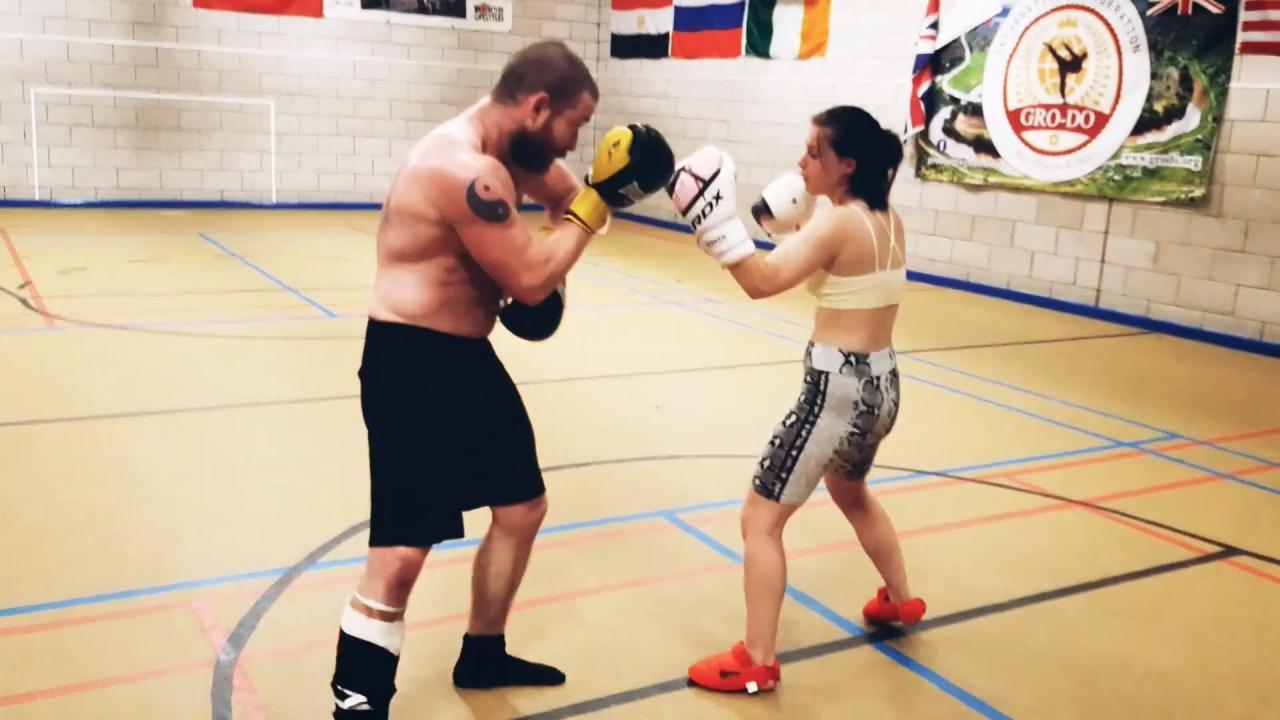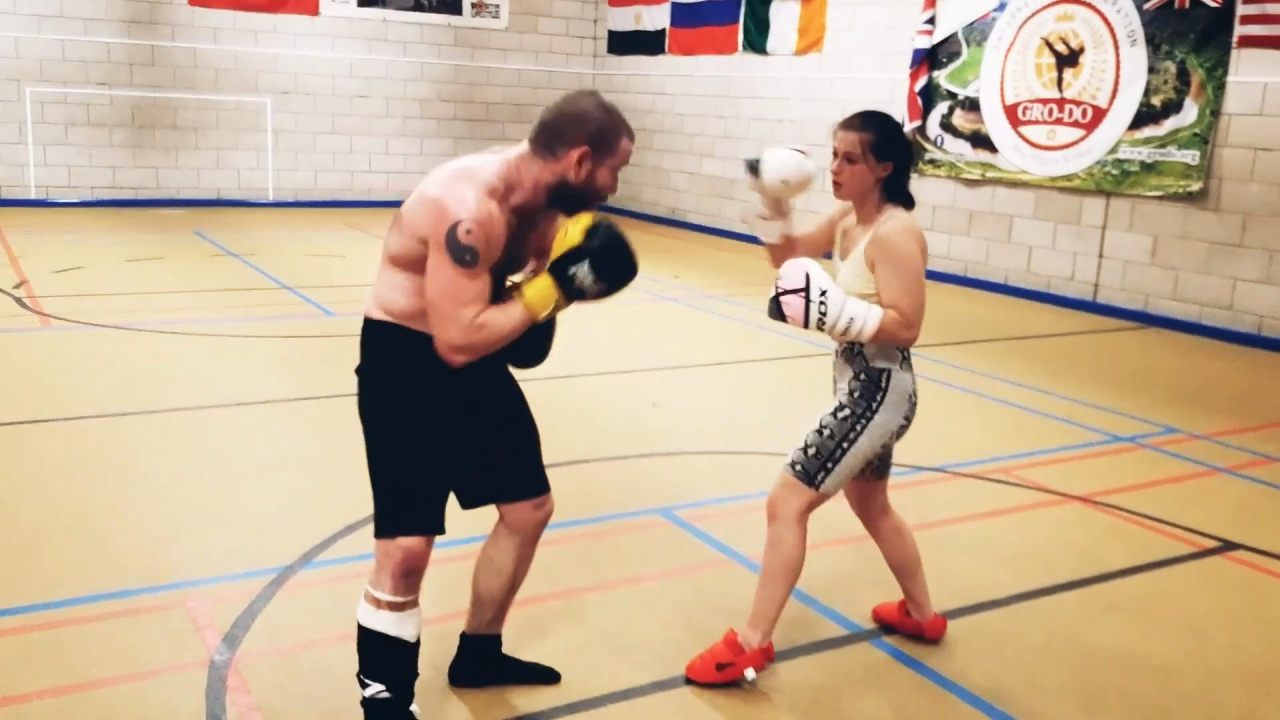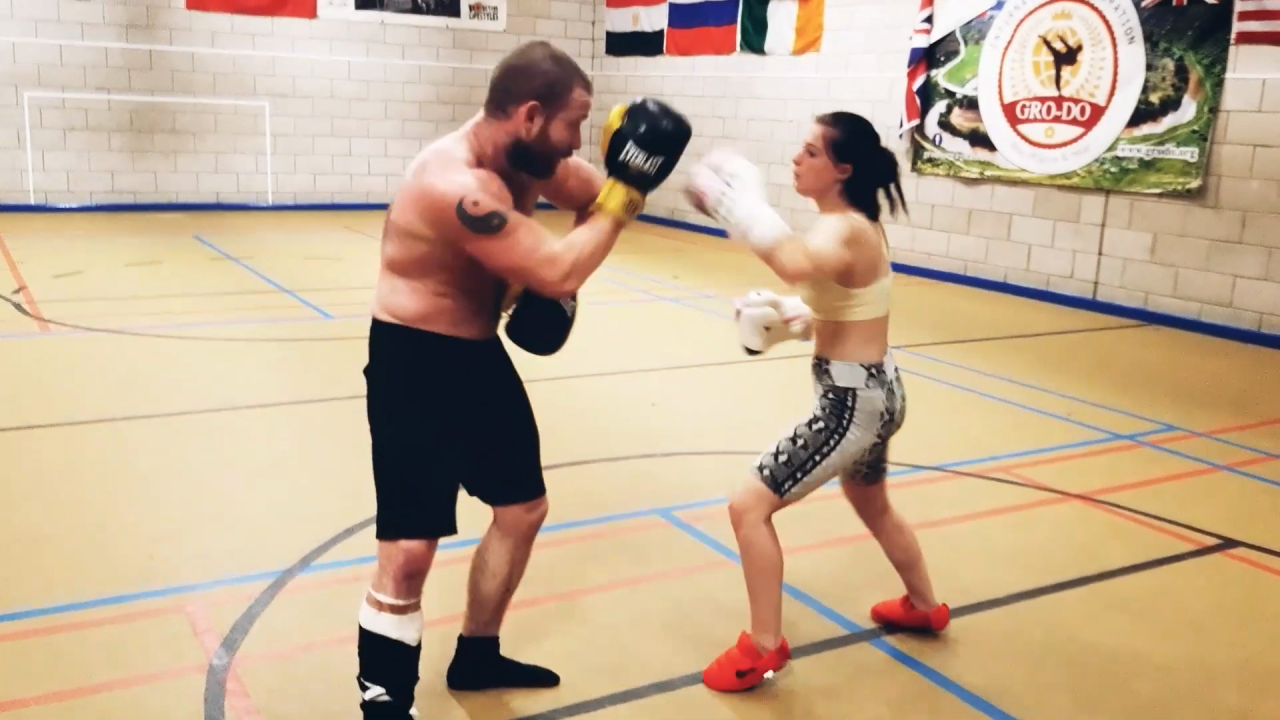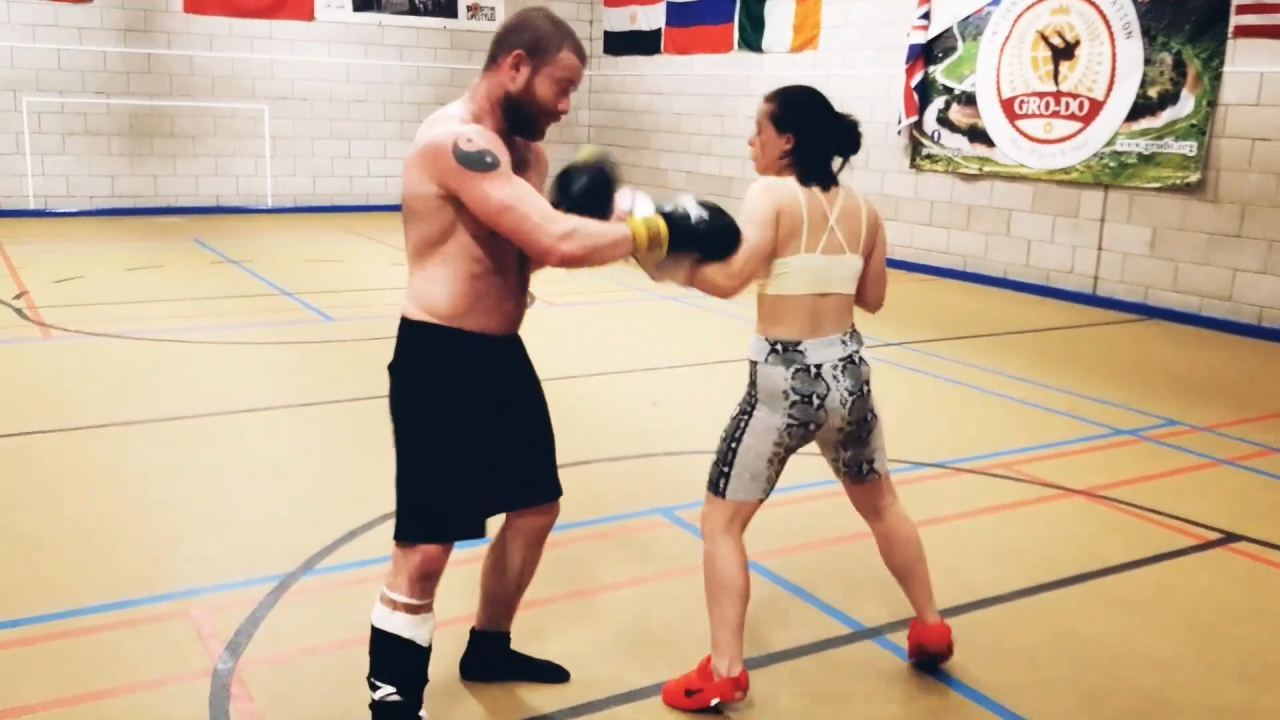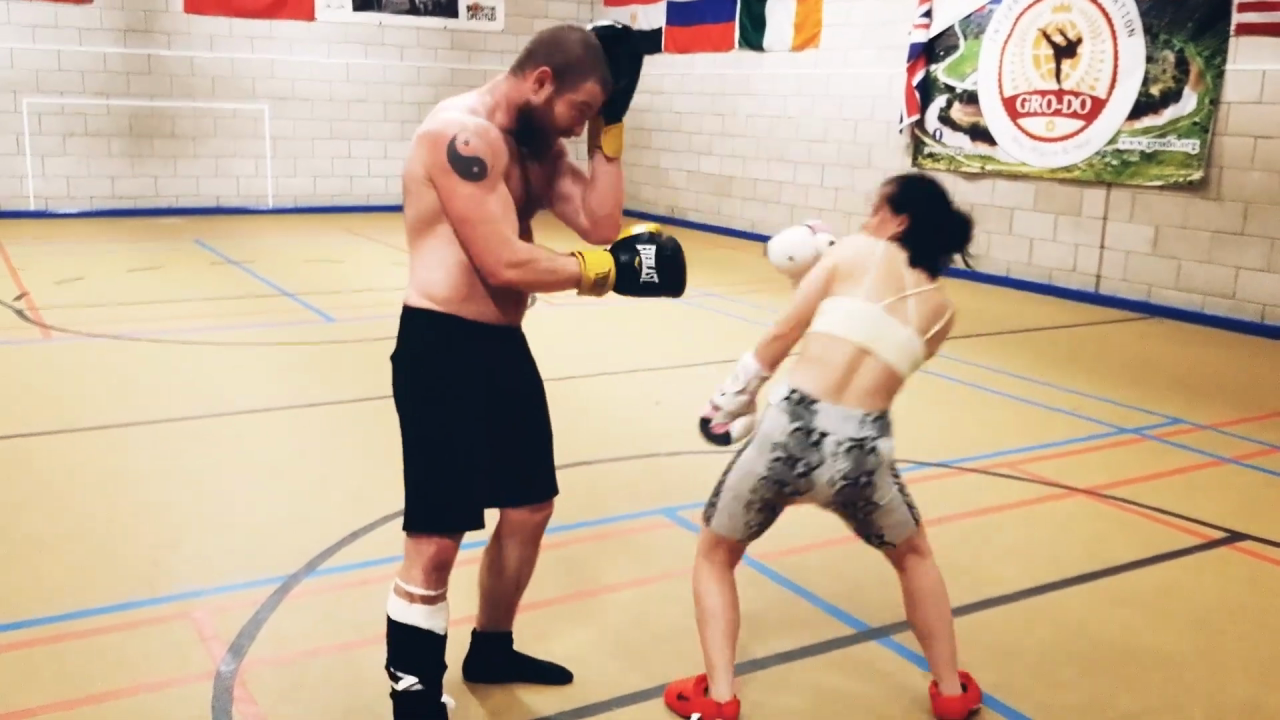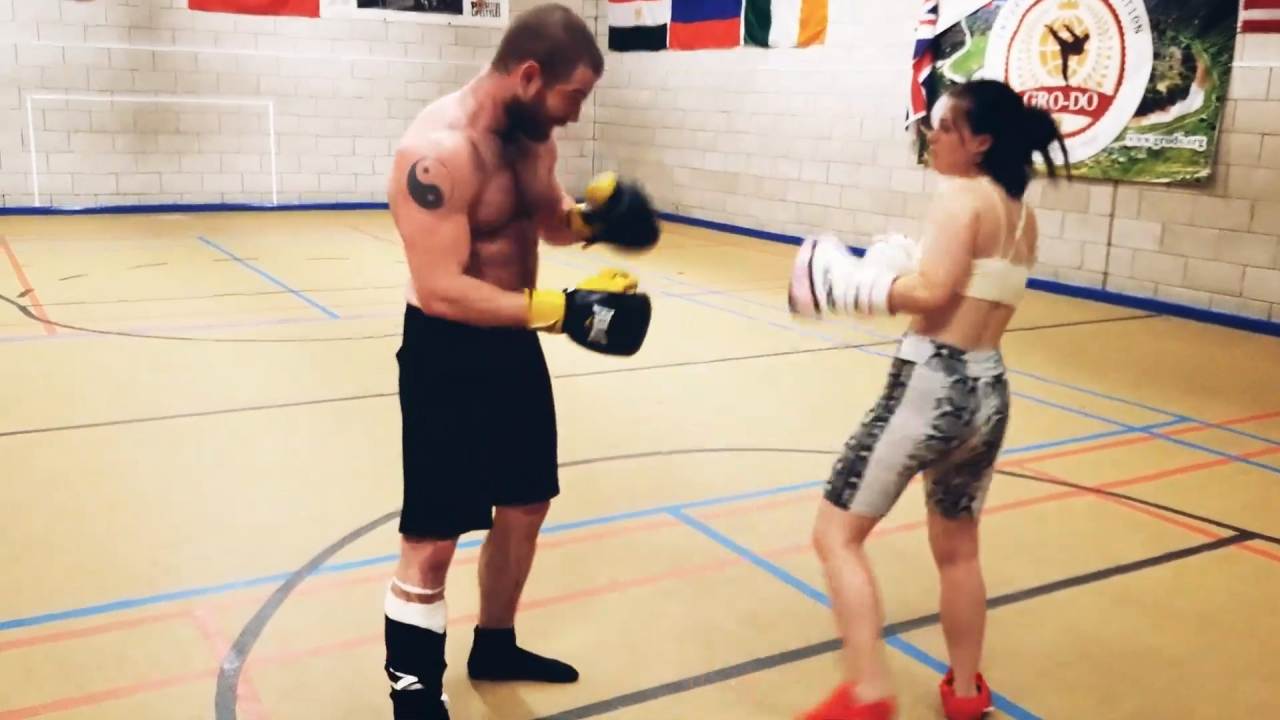
dt=0.3s
person 1, frame 1
left shoulder: (510, 146)
right shoulder: (465, 170)
left elbow: (569, 193)
right elbow: (532, 281)
right wrist: (601, 200)
left hip: (470, 355)
right hip: (409, 363)
left knee: (522, 508)
right knee: (402, 552)
left ankle: (483, 653)
person 1, frame 2
left shoulder: (536, 184)
right shoulder: (469, 209)
left elbow: (549, 254)
right elbow: (459, 341)
left wrist: (545, 288)
right wrist: (553, 288)
left hip: (473, 359)
right hip: (406, 360)
left knee: (529, 508)
right knee: (405, 548)
left ankle: (478, 654)
person 1, frame 3
left shoulder: (523, 155)
right shoulder: (456, 186)
left elbow: (589, 193)
right elbow: (560, 271)
left wrist: (560, 277)
right wrist: (626, 187)
left hip: (481, 353)
right hip: (413, 364)
left knee: (523, 510)
right knee: (409, 550)
left ankle: (476, 655)
person 1, frame 4
left shoulder: (519, 141)
right shoulder: (456, 141)
left elbow: (539, 238)
right elbow: (557, 243)
right wrist: (660, 230)
left hip: (501, 355)
right hip: (439, 364)
left knee: (535, 510)
right knee: (425, 551)
left ankle: (488, 648)
person 1, frame 5
left shoulder: (539, 145)
right shoulder: (464, 134)
left elbow: (601, 223)
right elbow: (504, 262)
left wrist: (610, 124)
right wrist: (614, 266)
left hip: (504, 347)
right hip: (442, 350)
left knee: (529, 510)
right knee: (435, 541)
left ankle: (491, 649)
person 1, frame 6
left shoulder: (531, 138)
right shoulder: (440, 148)
left elbow: (550, 225)
right elbow: (440, 288)
left wrist: (595, 214)
right wrist: (563, 309)
left hip: (514, 345)
right hip: (448, 354)
left knee: (526, 507)
right knee: (431, 543)
left ankle: (494, 646)
person 2, frame 1
left shoulder: (837, 223)
right shoulder: (885, 218)
left elbow: (763, 282)
left wrist: (713, 212)
right wrist: (794, 229)
left hip: (838, 389)
right hip: (878, 385)
left knee: (760, 520)
right knee: (851, 494)
left ankle: (756, 663)
right ankle: (900, 598)
person 2, frame 2
left shoulder: (897, 234)
right shoulder: (848, 216)
left elbow: (903, 329)
right elbow: (787, 258)
left wrist: (832, 306)
right wrist: (774, 210)
left hip: (877, 388)
right hip: (868, 386)
left knee: (787, 504)
right knee: (870, 504)
left ankle: (751, 644)
right ankle: (921, 614)
person 2, frame 3
left shoulder: (841, 234)
right shoulder: (857, 224)
left elbow: (793, 267)
left wrist: (741, 203)
right wrist: (789, 316)
left hip: (854, 403)
right hip: (876, 392)
left knee: (748, 508)
right knee: (869, 503)
left ankle: (764, 643)
right ankle: (921, 604)
person 2, frame 4
left shoulder: (773, 195)
right shoulder: (861, 209)
left elbow: (727, 280)
left wrist: (667, 259)
left hip: (782, 382)
right hip: (848, 374)
left knee: (720, 522)
right knee: (879, 504)
left ankle: (724, 672)
right ankle: (930, 628)
person 2, frame 5
left shoulder: (854, 255)
right shoulder: (943, 307)
left elbow: (782, 335)
left wrist: (728, 396)
left hip: (787, 433)
right hip: (862, 450)
left knee: (714, 558)
right knee: (913, 556)
person 2, frame 6
left shoulder: (960, 195)
right shoulder: (1023, 215)
left elbow: (931, 297)
left wrist: (845, 284)
right wrist: (909, 267)
left hip: (929, 389)
right hip: (986, 395)
left knee: (836, 536)
right knee: (956, 550)
